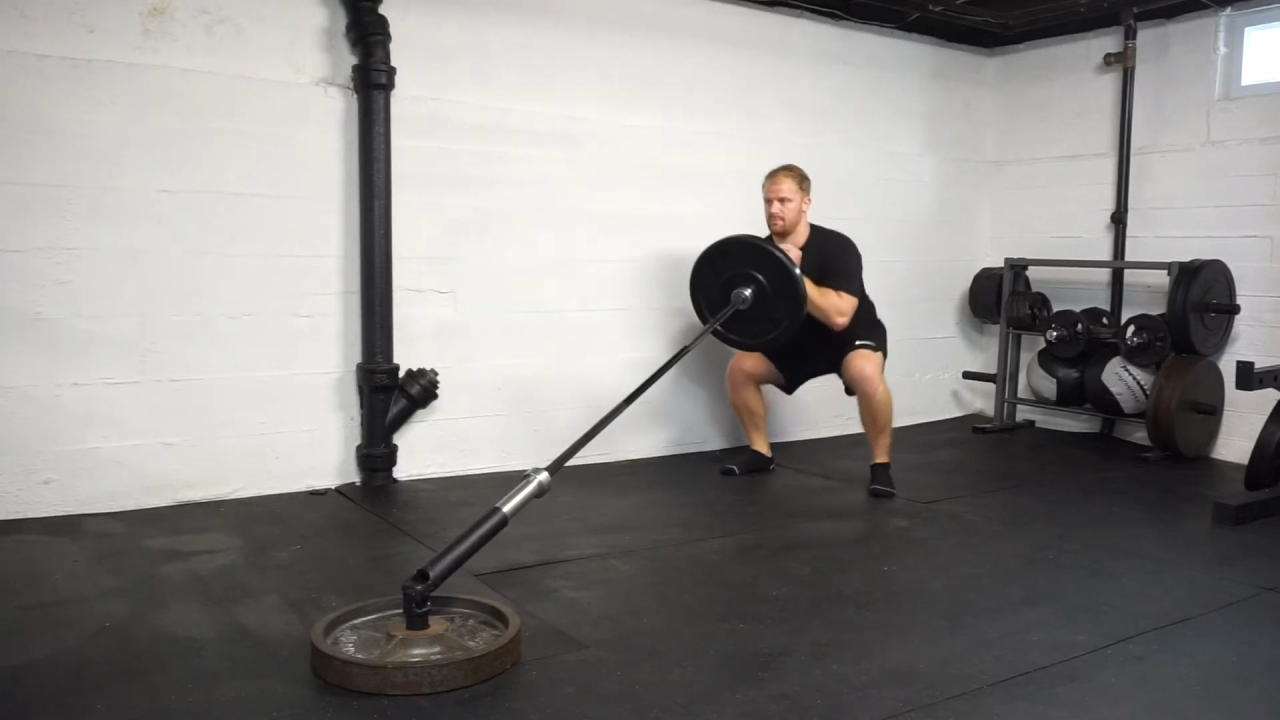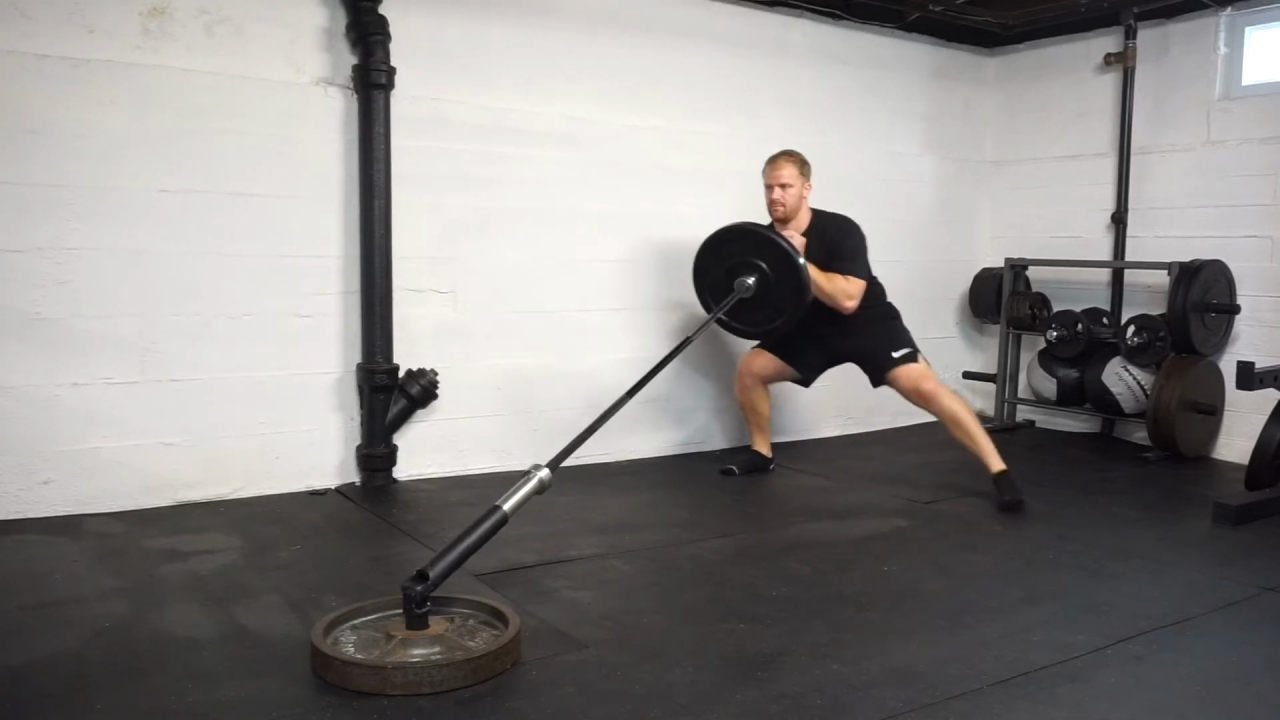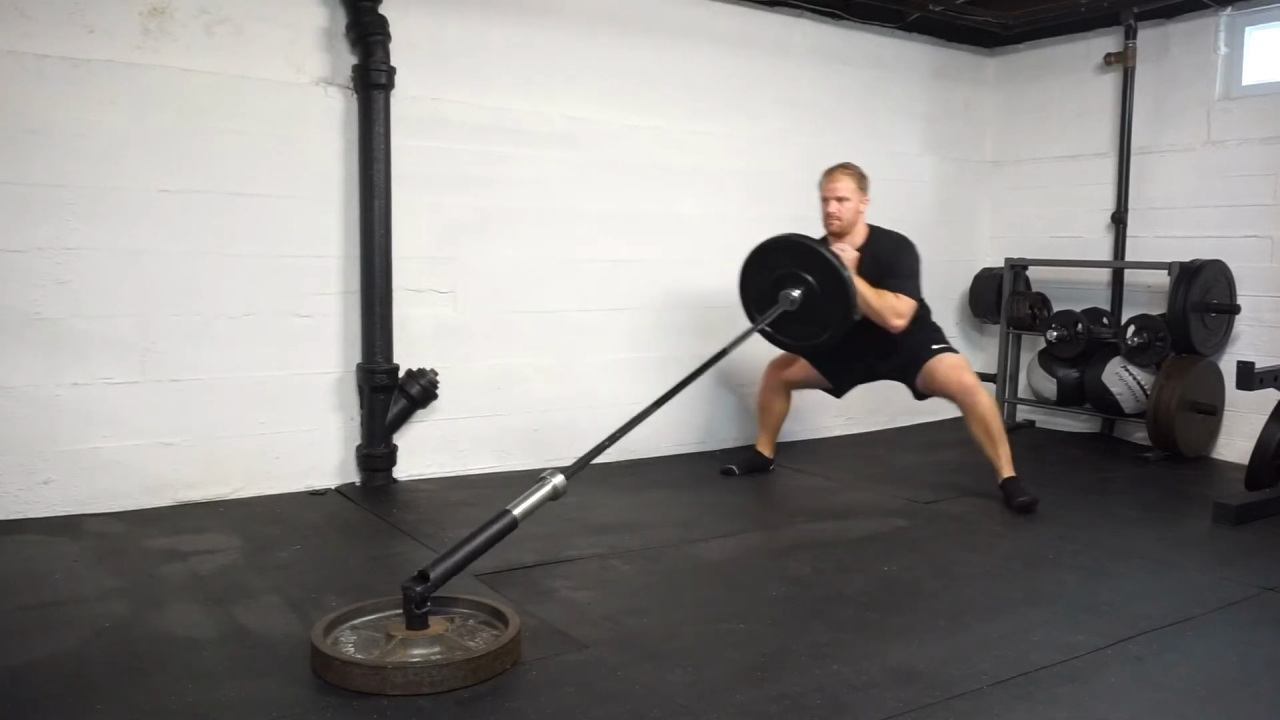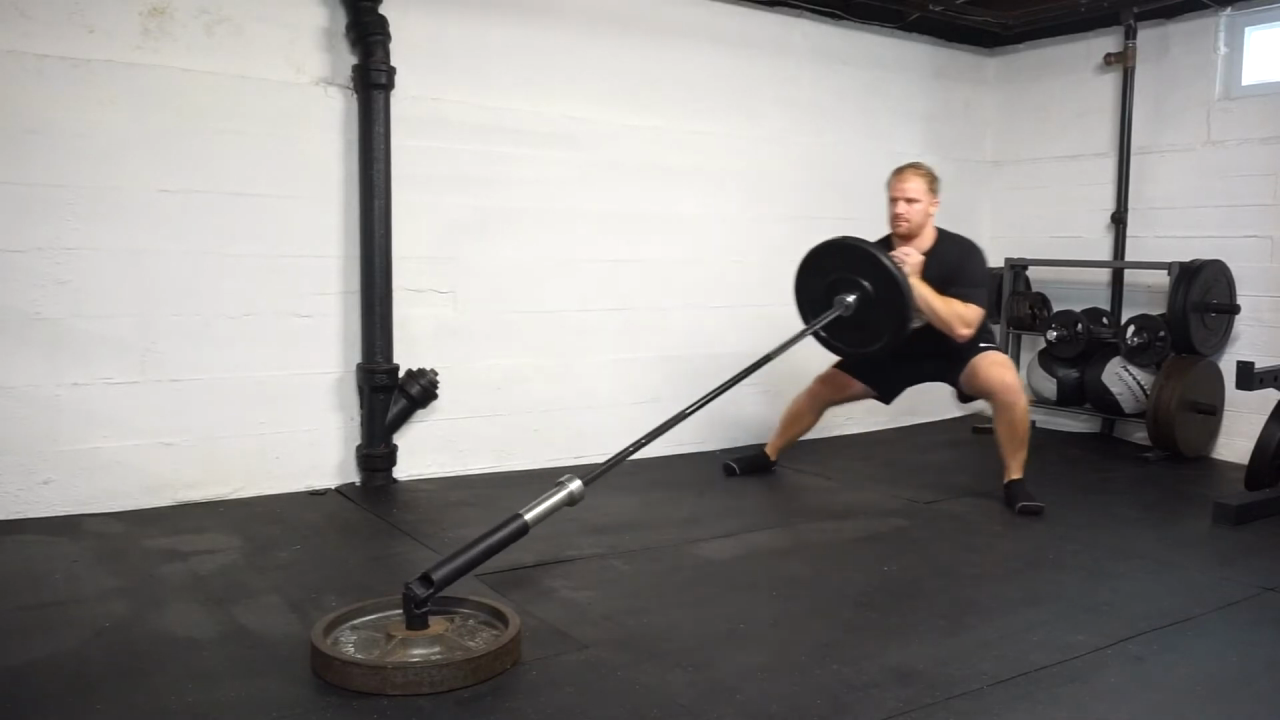
dt=0.3s
person 1, frame 1
left shoulder: (835, 247)
left elbow: (839, 317)
left hip: (851, 333)
right hip: (799, 335)
left knee: (866, 374)
right knee: (740, 368)
left ankle: (880, 464)
right ankle: (761, 452)
person 1, frame 2
left shoulder: (839, 231)
left elbow: (848, 300)
left hip: (867, 322)
right hip: (811, 328)
left knee: (924, 387)
right knee: (749, 369)
left ankle: (999, 471)
right ankle: (760, 452)
person 1, frame 3
left shoulder: (895, 249)
left elbow: (897, 319)
left wrist: (850, 275)
left hip: (908, 344)
right hip: (849, 342)
left knee: (964, 383)
right knee: (779, 371)
left ankle: (1008, 478)
right ankle: (762, 453)
person 1, frame 4
left shoulder: (962, 255)
left elbow: (962, 328)
left wrist: (914, 281)
left hip: (957, 347)
right hip: (896, 346)
left knee: (1006, 384)
right knee: (823, 389)
left ankle: (1014, 481)
right ankle: (768, 455)
